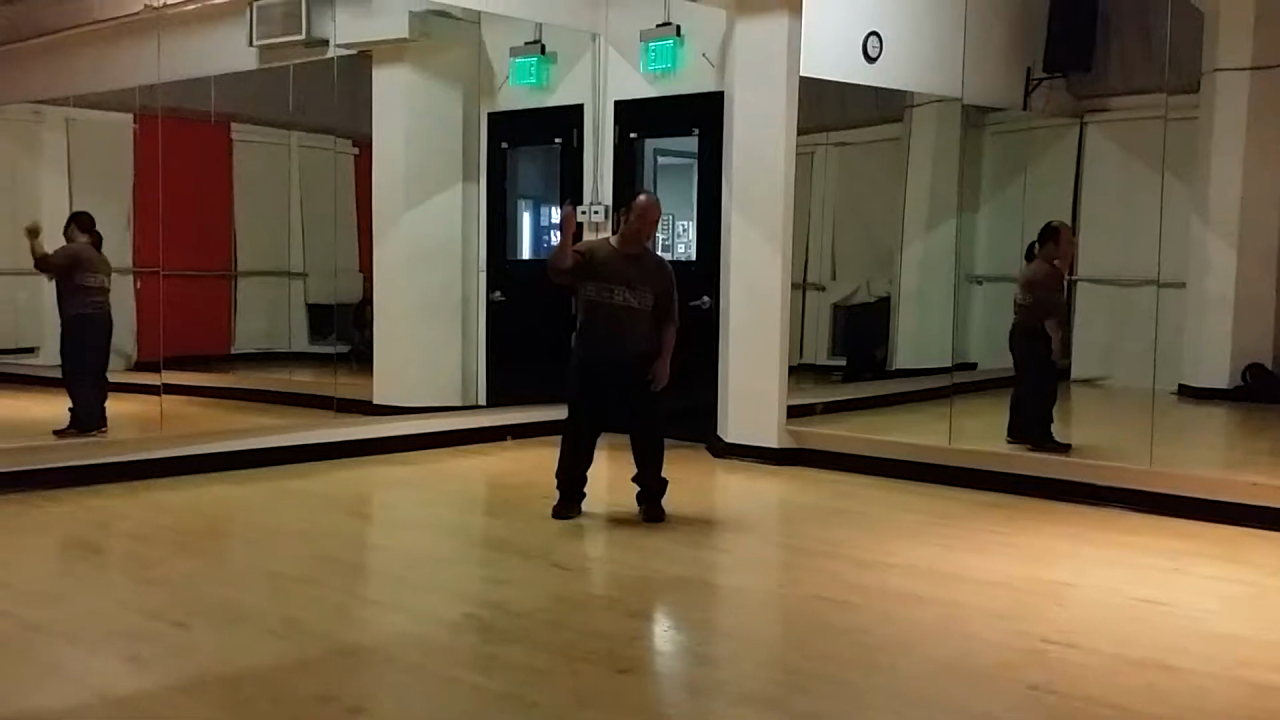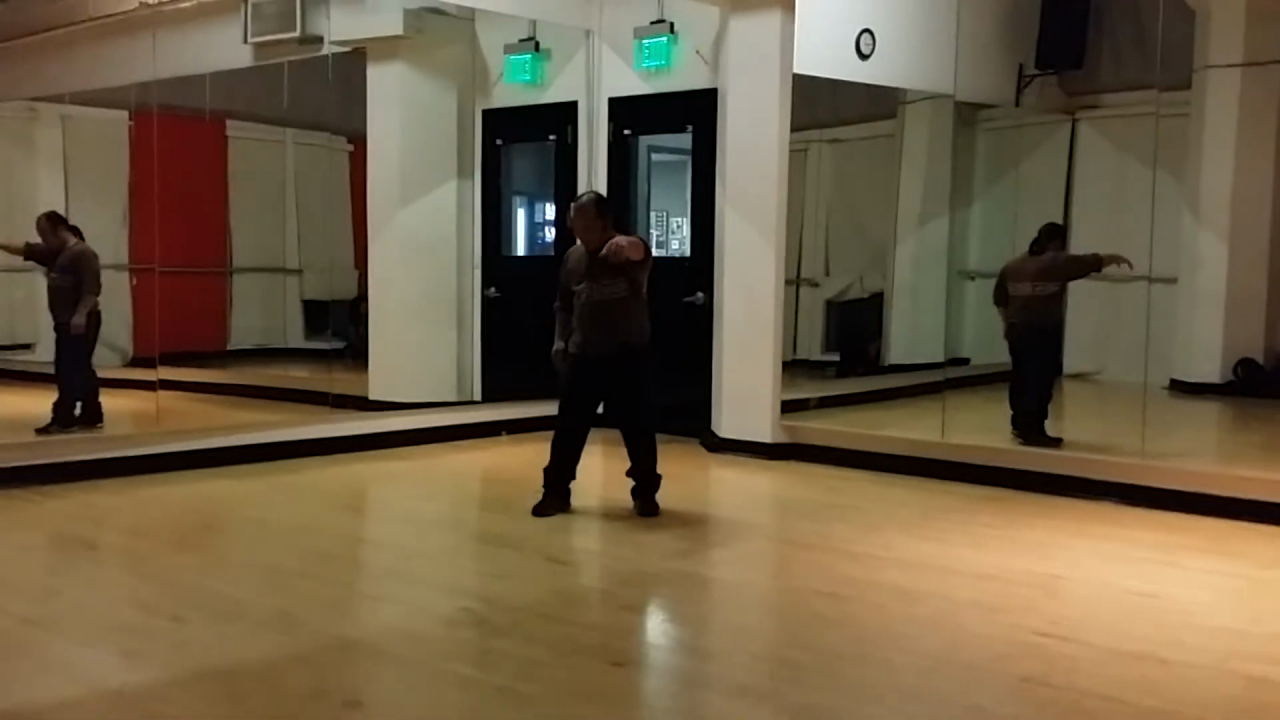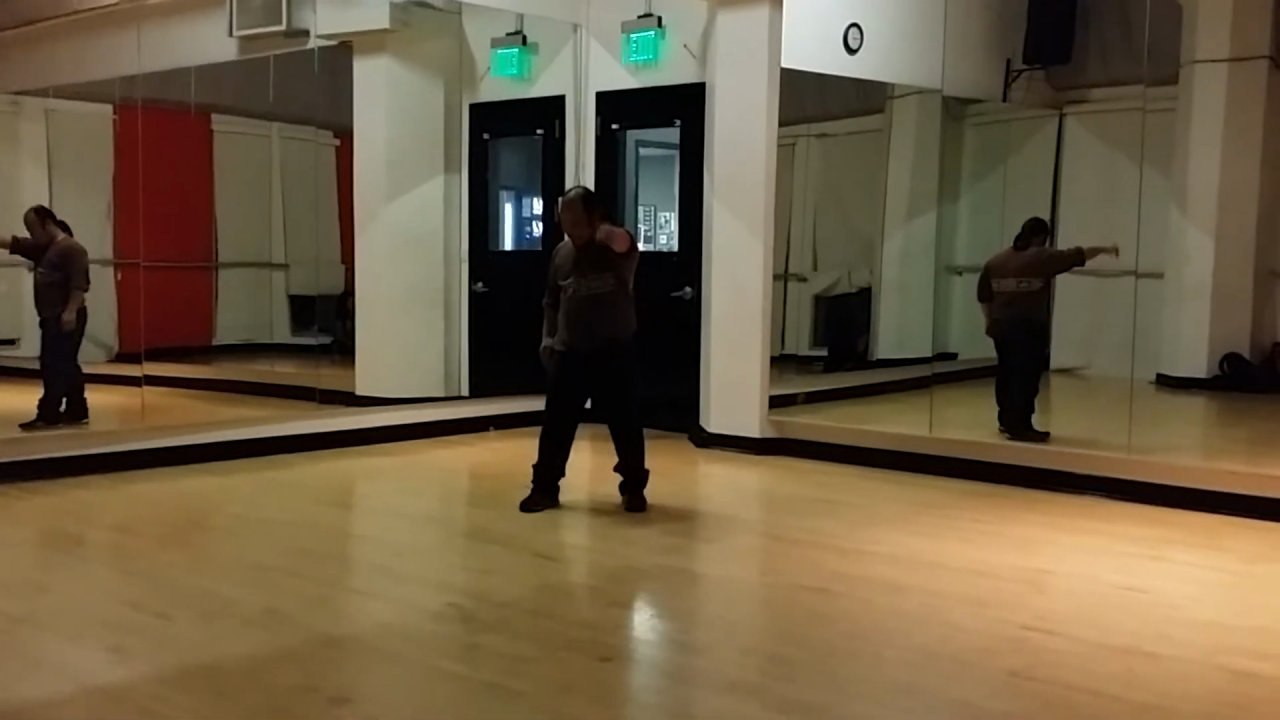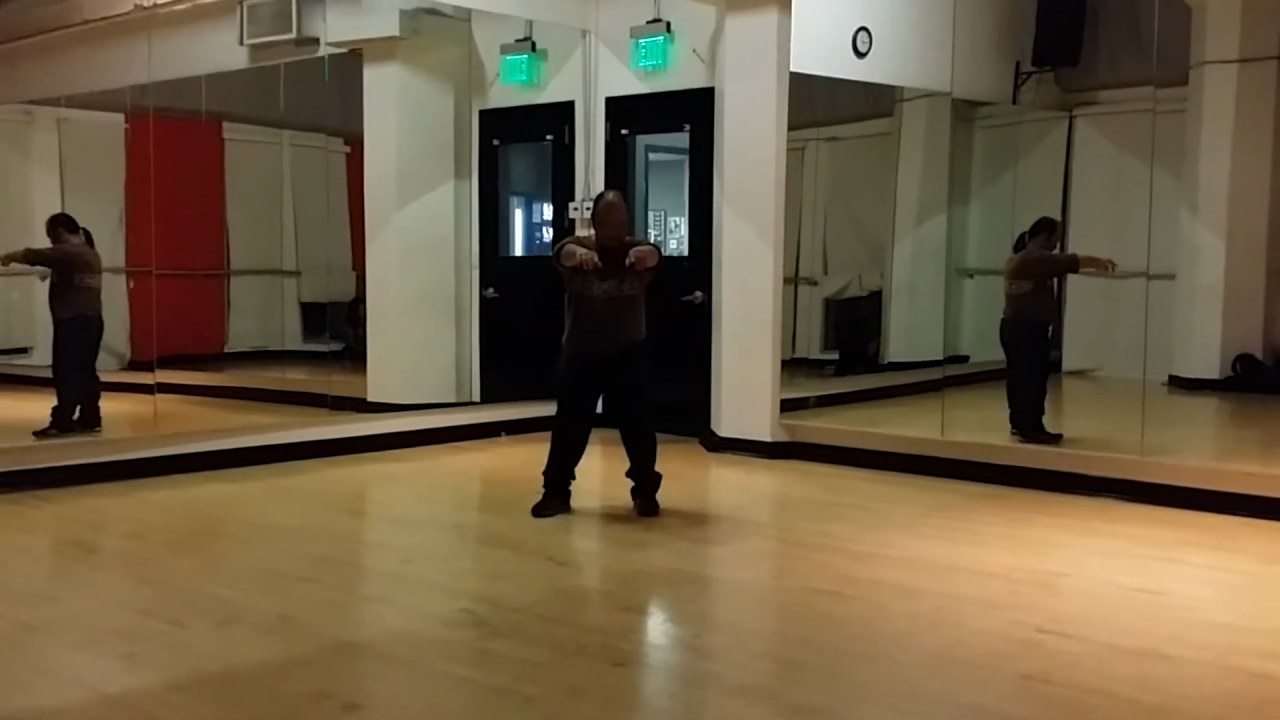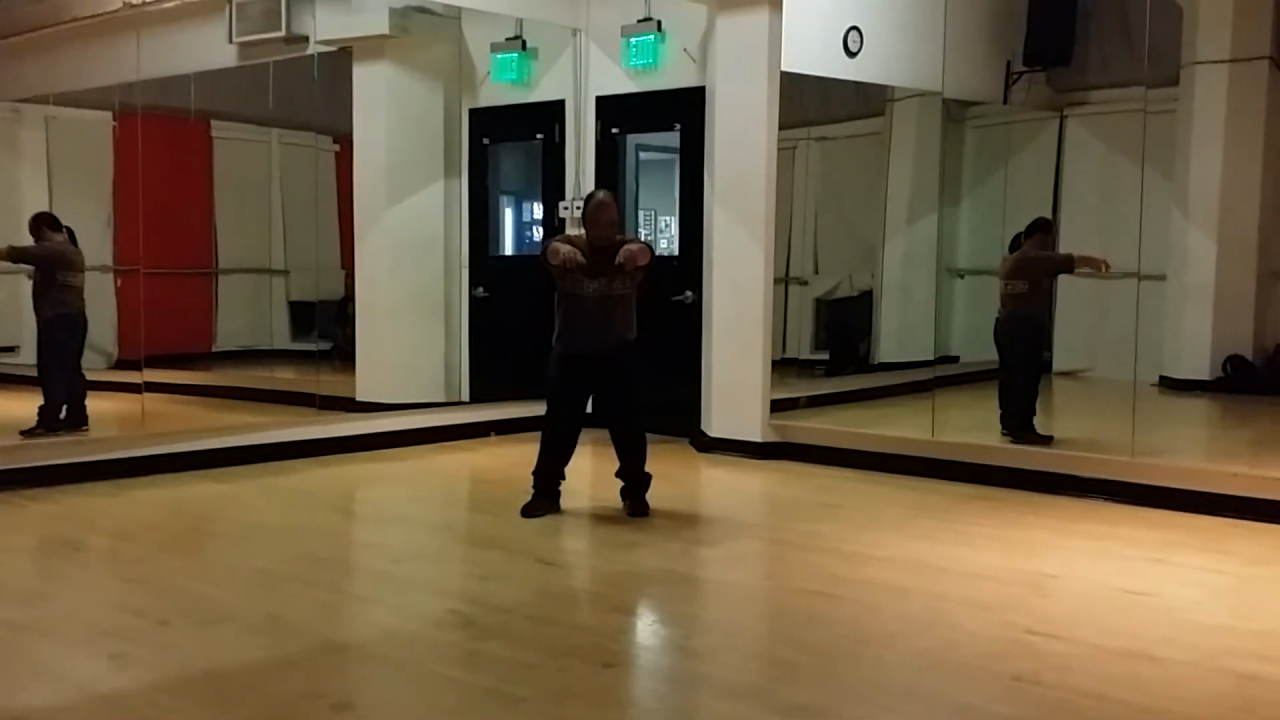
dt=1s
person 1, frame 1
left shoulder: (659, 269)
right shoulder: (590, 253)
left elbow: (668, 319)
right elbow: (559, 270)
left wrist: (664, 360)
right wrist: (567, 237)
left hip: (639, 364)
right hip: (591, 361)
left knee: (647, 432)
right knee: (580, 430)
left ankle: (651, 497)
right ankle: (569, 496)
person 1, frame 2
left shoulder: (627, 256)
right shoulder: (572, 258)
left elbow: (639, 252)
right elbow: (564, 304)
left wrist: (623, 243)
right wrist: (560, 339)
left hip: (628, 356)
right hip: (583, 356)
left knee: (638, 427)
right knee: (569, 425)
left ankle: (645, 492)
right ankle: (556, 491)
person 1, frame 3
left shoulder: (616, 248)
right shoulder: (561, 253)
left elbow: (623, 244)
right elbow: (553, 301)
left wrist: (612, 234)
right wrist: (548, 338)
left hip: (614, 352)
right hip: (568, 353)
left knee: (624, 423)
right knee: (556, 422)
left ankle: (634, 487)
right ankle: (544, 487)
person 1, frame 4
left shoulder: (636, 251)
right shoulder: (578, 249)
left elbow: (654, 256)
right elbow: (563, 253)
left wrist: (643, 254)
right wrist: (579, 253)
left hip: (627, 356)
right hip: (580, 355)
left knee: (637, 426)
right knee: (569, 425)
left ankle: (645, 491)
right ankle: (556, 492)
person 1, frame 5
left shoulder: (627, 252)
right shoulder: (568, 251)
left elbow: (645, 256)
right elbow: (551, 253)
left wrist: (635, 253)
right wrist: (562, 251)
left hip: (619, 355)
right hip: (570, 355)
left knee: (627, 427)
right knee: (559, 426)
left ankle: (635, 492)
right ankle: (545, 492)
person 2, frame 1
left shoulder: (1036, 265)
right shoulder: (1044, 274)
left elbow: (1057, 271)
right elbow: (1048, 312)
left wrist: (1068, 257)
right wrist: (1056, 339)
left hip: (1022, 334)
right hip: (1035, 338)
left knee: (1025, 385)
right knee: (1042, 387)
left ankle: (1017, 431)
right ankle: (1040, 438)
person 2, frame 2
left shoulder: (1012, 266)
right shoulder: (1059, 262)
left elbow: (1000, 299)
right elbow: (1094, 261)
left wrist: (1008, 324)
right wrist: (1118, 258)
left hip: (1017, 329)
right hip: (1044, 331)
left knee: (1021, 377)
right knee: (1040, 380)
left ankle: (1020, 424)
right ankle: (1032, 432)
person 2, frame 3
left shoulder: (995, 261)
right shoulder: (1043, 257)
left elbow: (984, 295)
right elbow: (1077, 255)
left wrist: (990, 320)
right wrist: (1103, 249)
left hip: (1001, 325)
right hip: (1029, 327)
left knee: (1007, 372)
right knee: (1026, 376)
left ankle: (1007, 420)
right ankle: (1019, 427)
person 2, frame 4
left shoulder: (1017, 258)
right shoulder: (1038, 258)
left elbow: (1062, 263)
right elbow: (1074, 261)
right wrist: (1100, 261)
left hip: (1013, 325)
right hip: (1030, 328)
left knee: (1019, 376)
right knee: (1033, 377)
left ankle: (1019, 423)
right ankle: (1031, 429)
person 2, frame 5
left shoulder: (1012, 259)
right shoulder: (1035, 259)
left elbow: (1059, 262)
right elbow: (1073, 261)
left wrist: (1089, 262)
right wrist: (1096, 262)
left hip: (1007, 324)
right hip: (1026, 327)
left knee: (1010, 376)
right knee: (1026, 378)
left ankle: (1010, 423)
right ankle: (1022, 429)
person 3, frame 1
left shoulder: (73, 251)
right shoulder: (101, 258)
left elbow: (45, 263)
left wrist: (34, 238)
left hip: (80, 321)
right hip: (102, 319)
left knee: (77, 374)
right knee: (95, 373)
left ankle: (84, 424)
right ankle: (97, 420)
person 3, frame 2
left shoulder: (83, 253)
right shoulder: (54, 253)
left elbow: (92, 288)
right elbow: (26, 250)
left wrist: (81, 314)
left hip: (80, 322)
right hip: (65, 322)
left knee: (69, 369)
right knee: (79, 369)
left ankle: (64, 419)
right ankle: (91, 416)
person 3, frame 3
left shoulder: (71, 249)
right shoulder: (43, 248)
left elbow: (79, 283)
left wrist: (70, 311)
left hip: (65, 318)
right hip: (53, 317)
left knee: (54, 365)
right knee: (65, 365)
left ankle: (49, 415)
right ankle: (76, 412)
person 3, frame 4
left shoulder: (68, 252)
right shoulder: (89, 253)
left elbow: (32, 256)
right elbow: (43, 257)
left hip: (74, 323)
right hip: (90, 321)
left knee: (67, 373)
right knee: (85, 371)
left ankle: (62, 423)
right ankle: (90, 420)
person 3, frame 5
left shoulder: (51, 250)
right shoulder: (72, 251)
right elbow: (30, 254)
left hip: (57, 320)
right hip: (75, 318)
left knee: (52, 371)
right knee: (71, 370)
left ankle: (50, 421)
right ankle: (77, 418)
